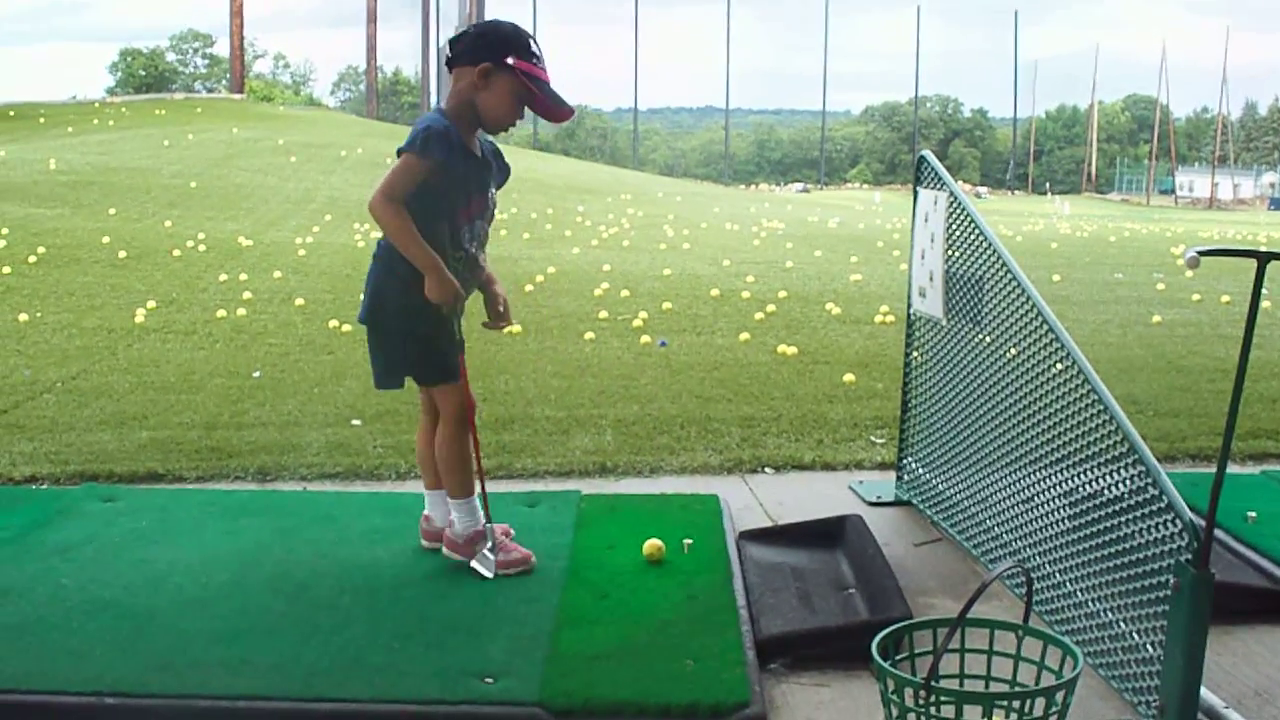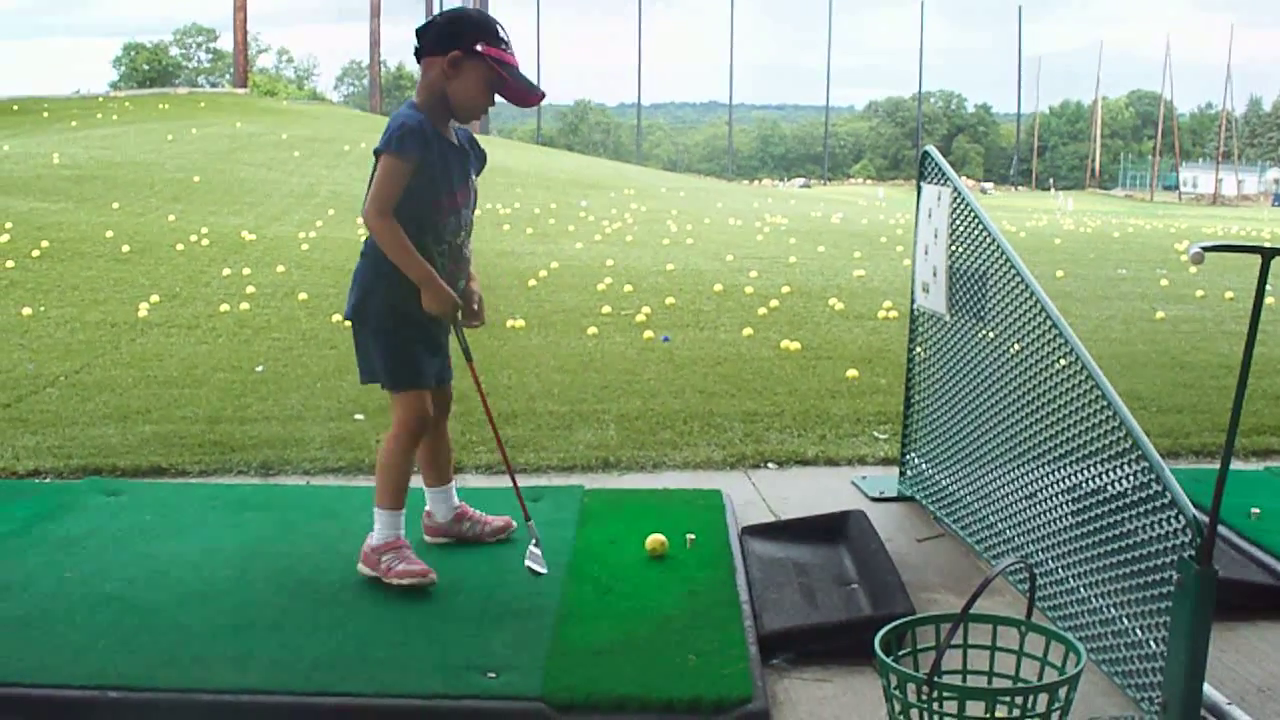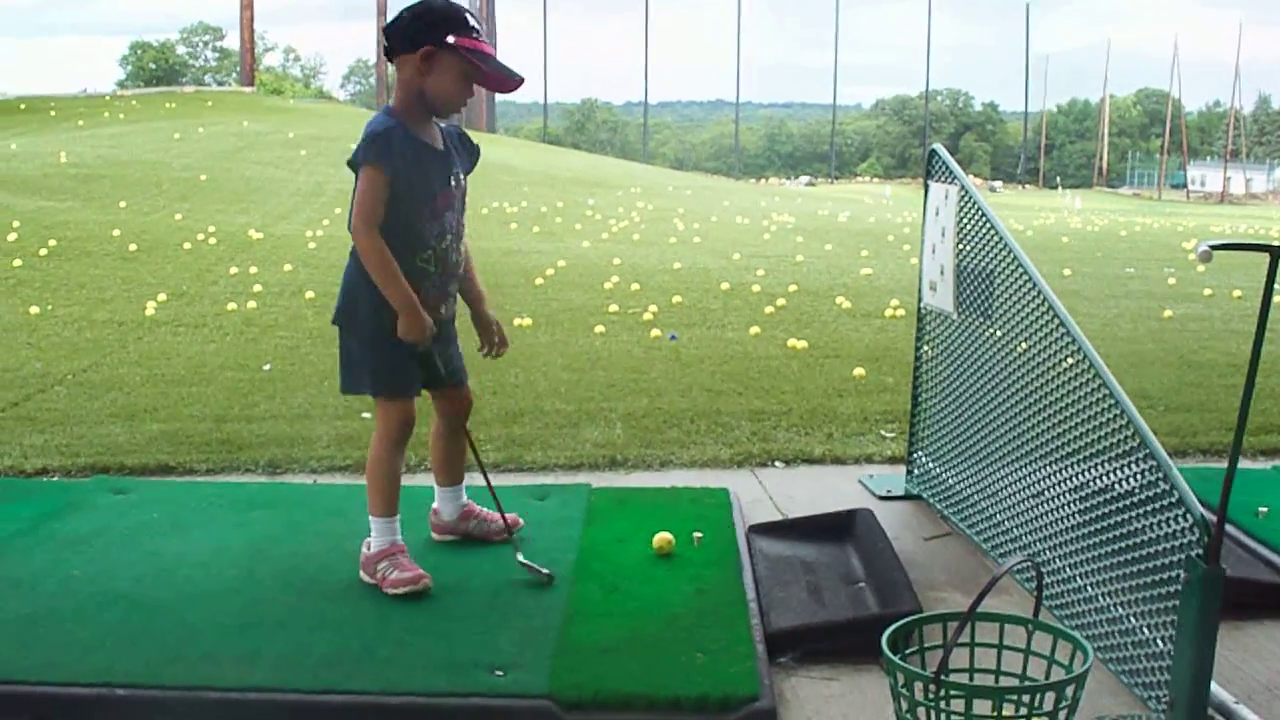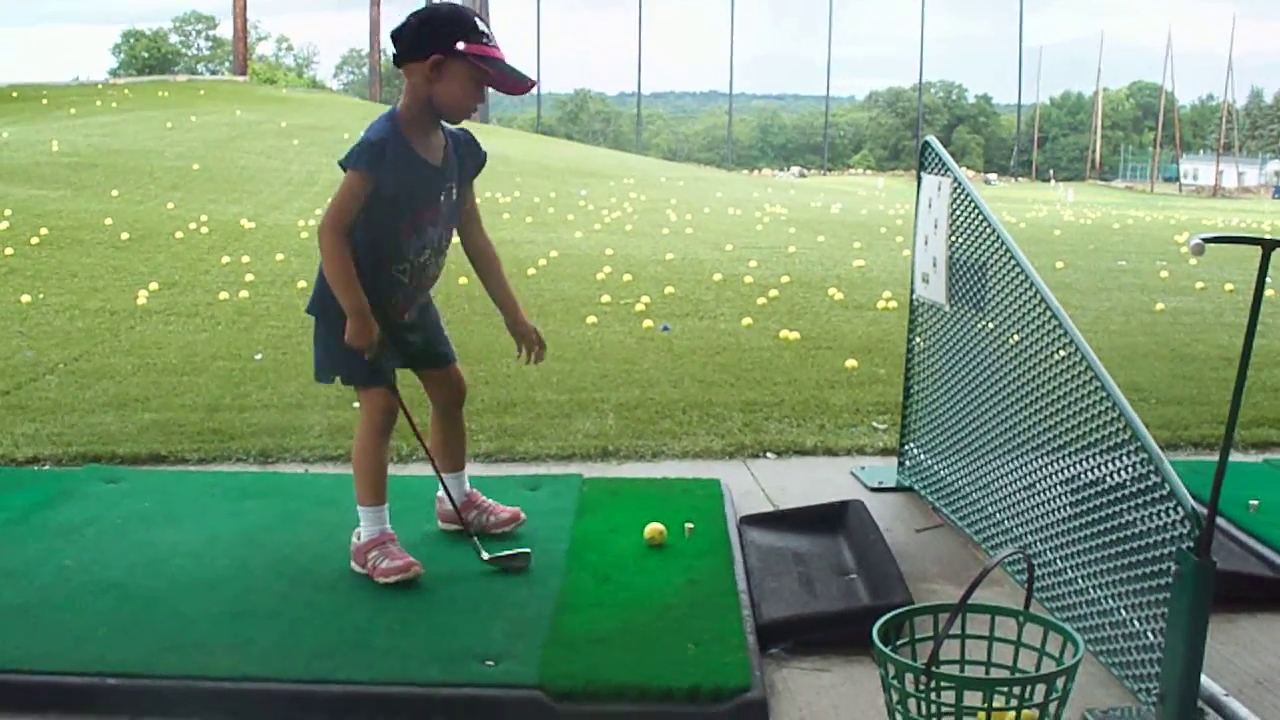
dt=0.2s
person 1, frame 1
left shoulder: (483, 154)
right shoulder: (437, 135)
right elbow: (383, 202)
left wrist: (490, 286)
right wrist: (433, 272)
left hip: (438, 301)
right hip: (405, 297)
left knee: (439, 407)
right knee: (456, 403)
left ankle: (440, 517)
right ankle: (468, 527)
person 1, frame 2
left shoulder: (459, 143)
right shoulder: (410, 130)
right elbow: (377, 214)
left wrist: (467, 282)
right wrist: (432, 285)
left hip: (424, 301)
right hip: (392, 298)
left knee: (438, 404)
right knee: (415, 410)
left ankle: (443, 510)
right ankle: (383, 540)
person 1, frame 3
left shoulder: (452, 142)
right shoulder: (386, 138)
right elbow: (364, 230)
left wrist: (481, 308)
right wrist: (406, 309)
left hip: (431, 309)
right hip: (381, 308)
left knee: (458, 403)
right knee: (397, 417)
left ankle: (451, 509)
right ankle: (380, 547)
person 1, frame 4
left shoulder: (459, 149)
right shoulder: (382, 146)
left elbow: (475, 237)
right elbow: (331, 230)
left wrist: (515, 316)
right wrist: (357, 314)
left hip: (411, 299)
right hip: (359, 300)
left knee: (450, 387)
right knee: (380, 404)
left ankle: (458, 499)
right ankle: (370, 536)
